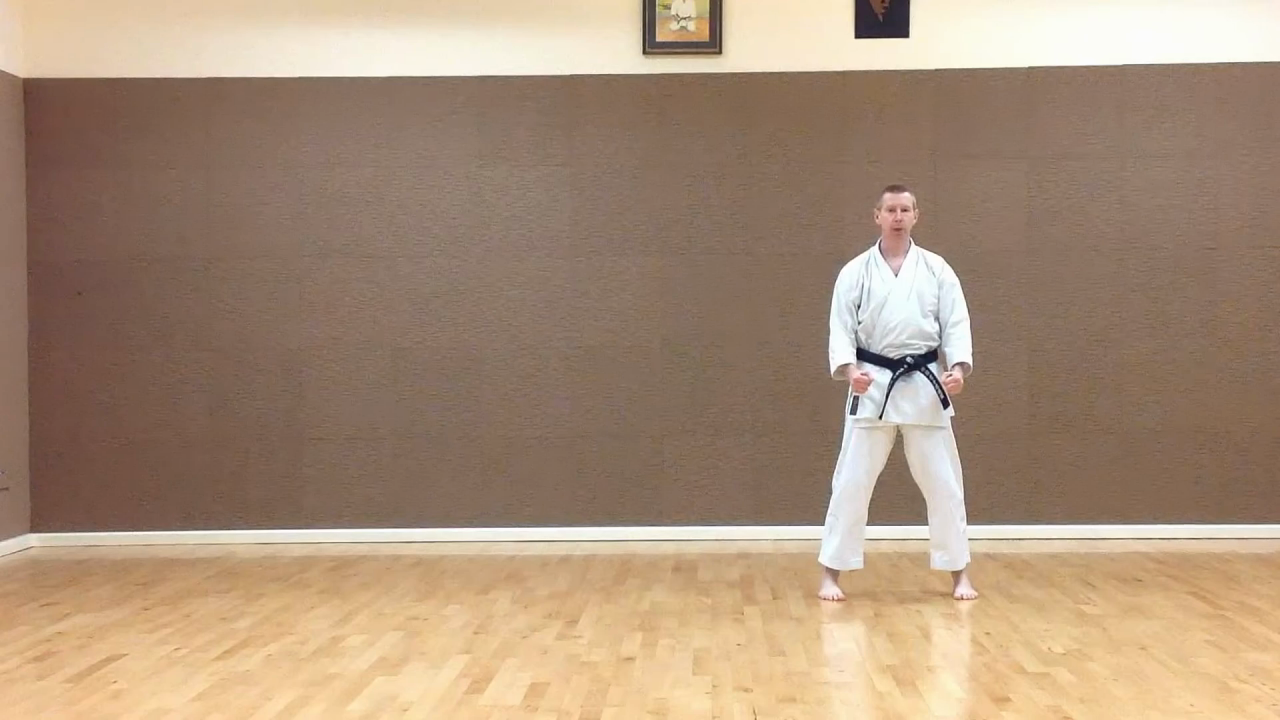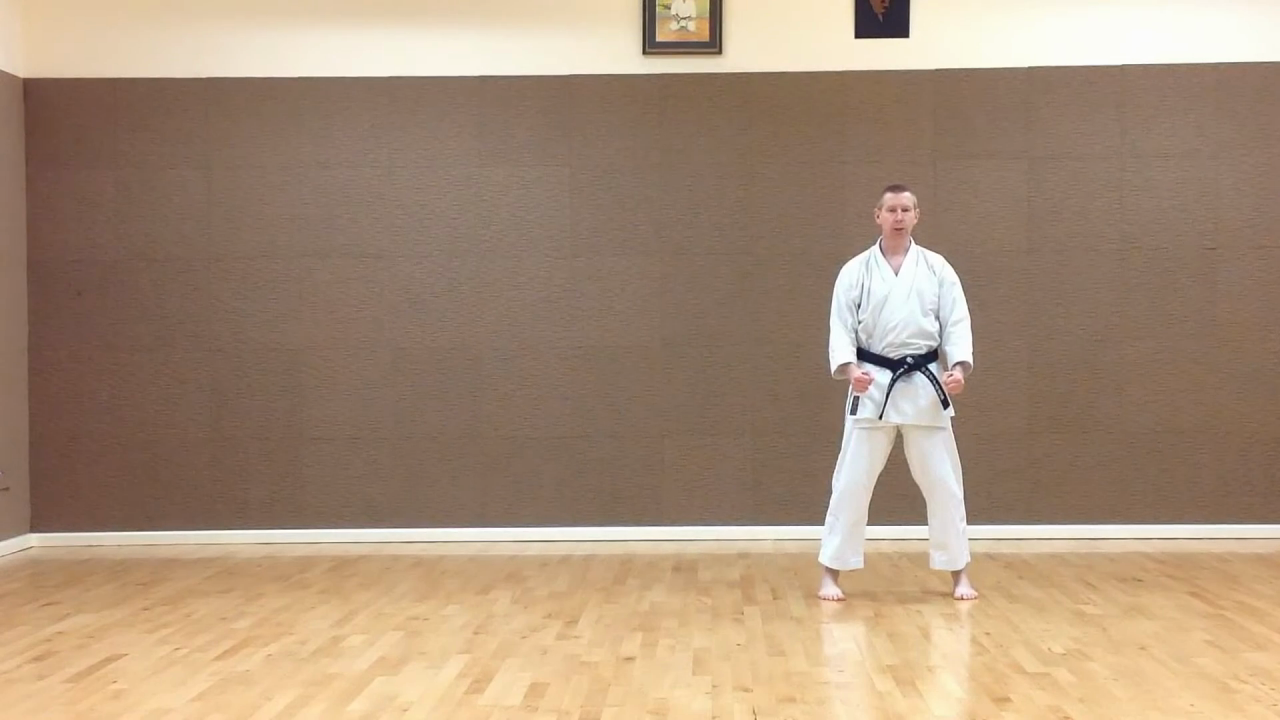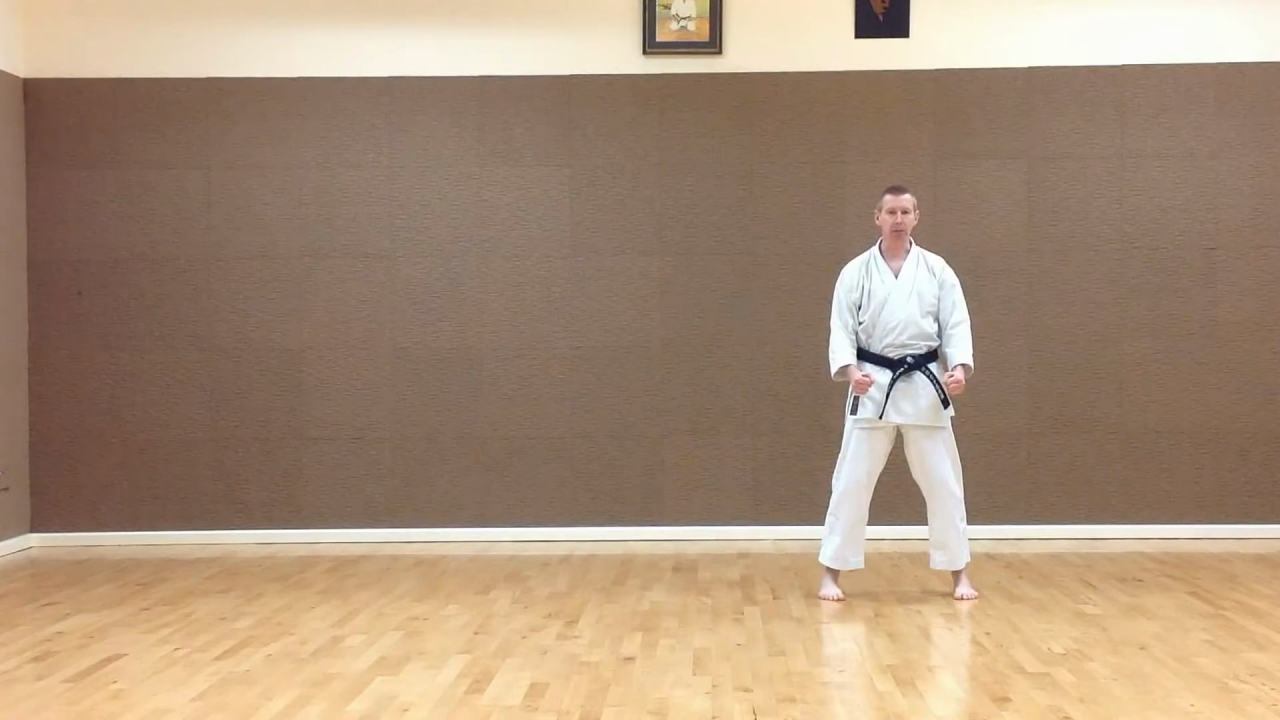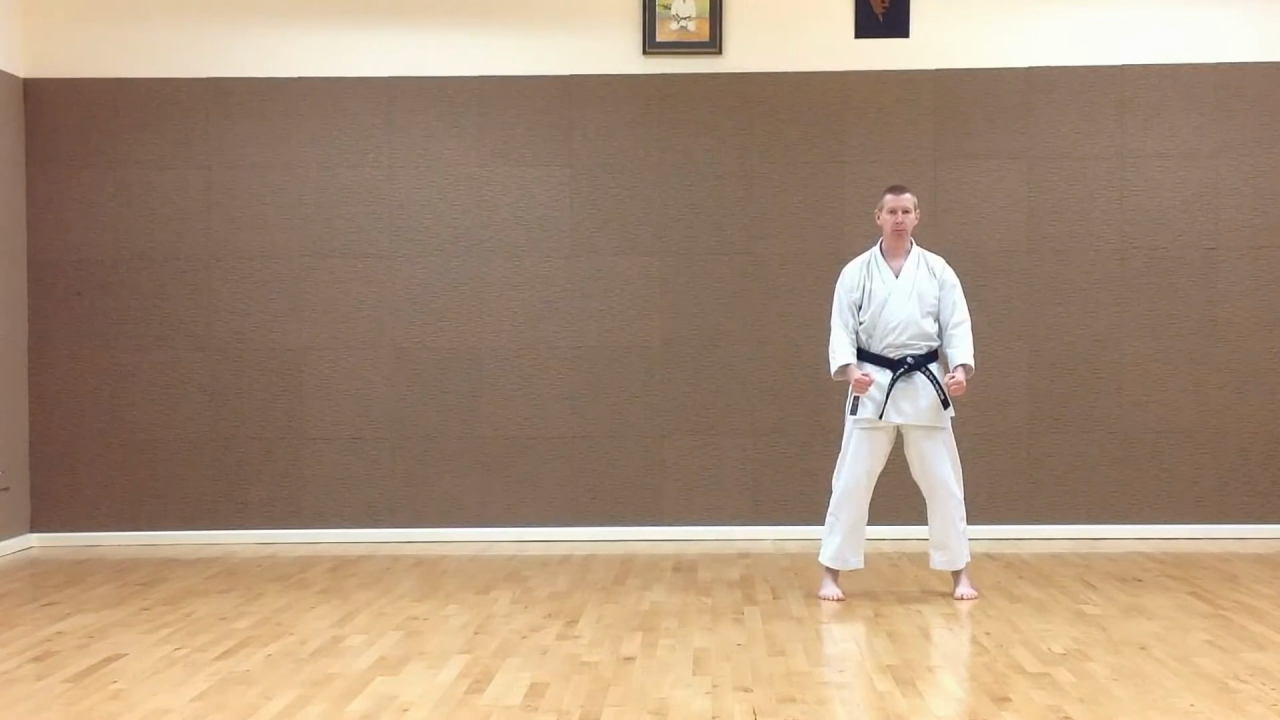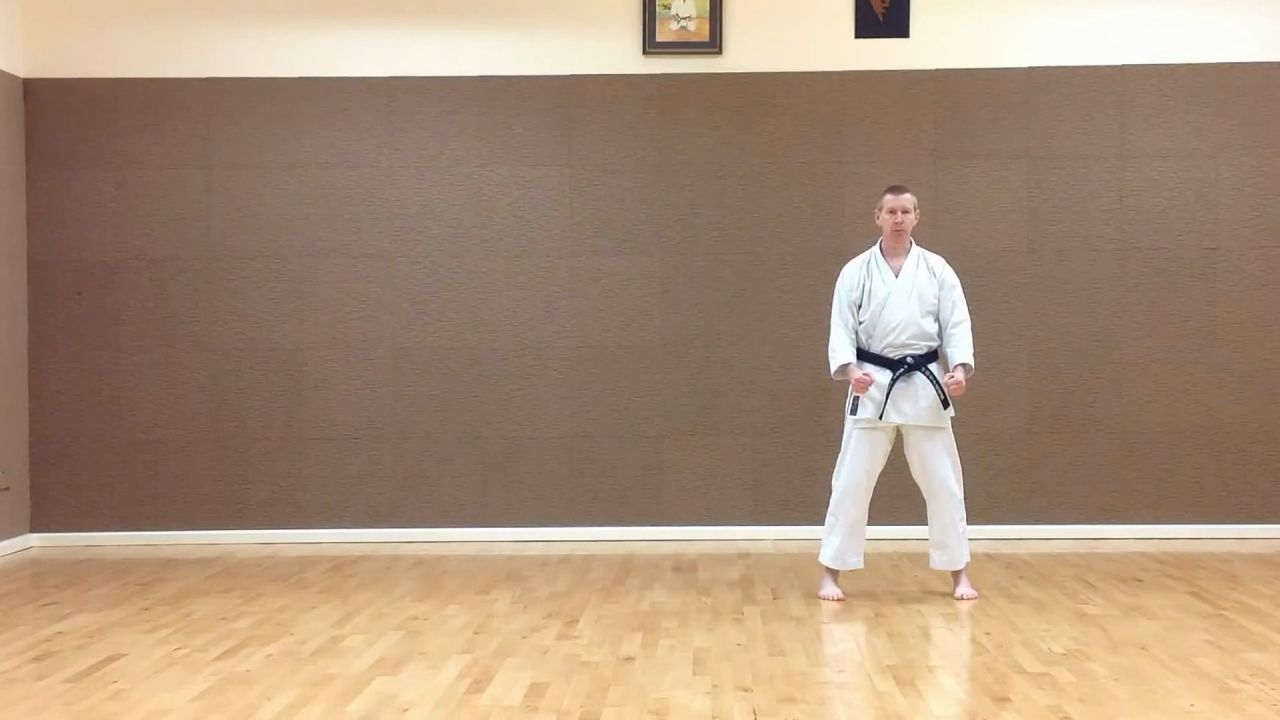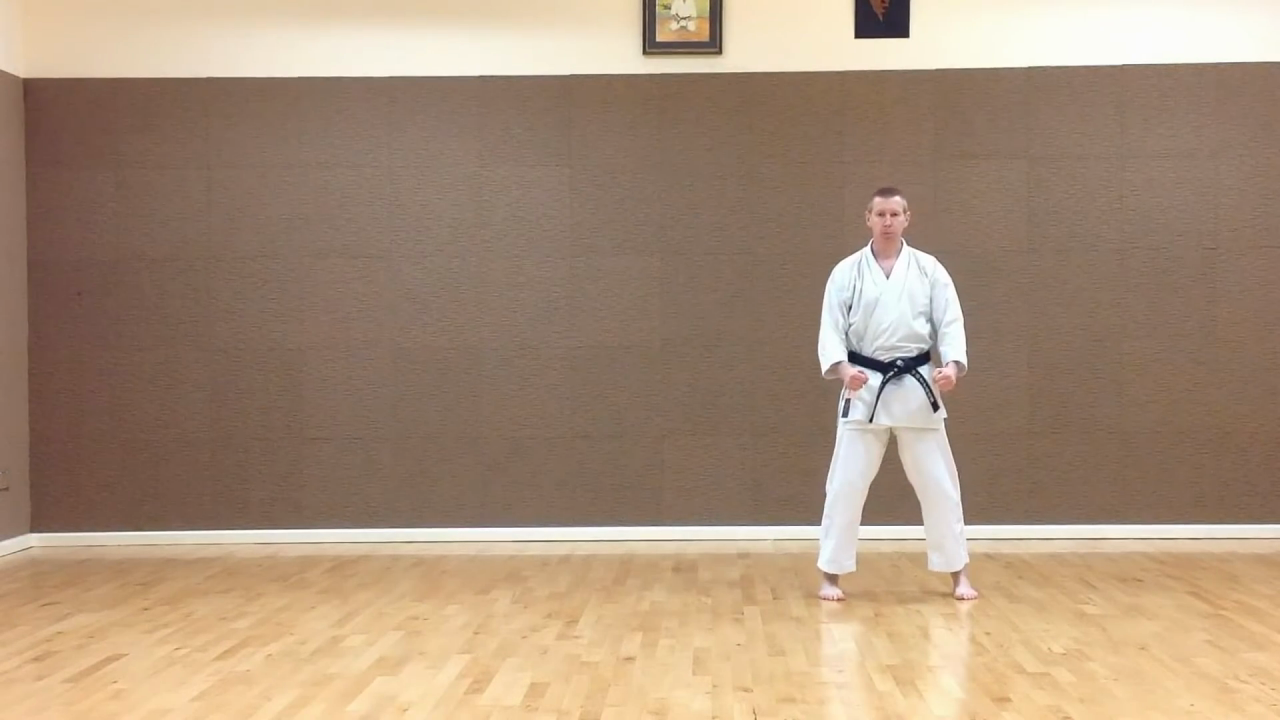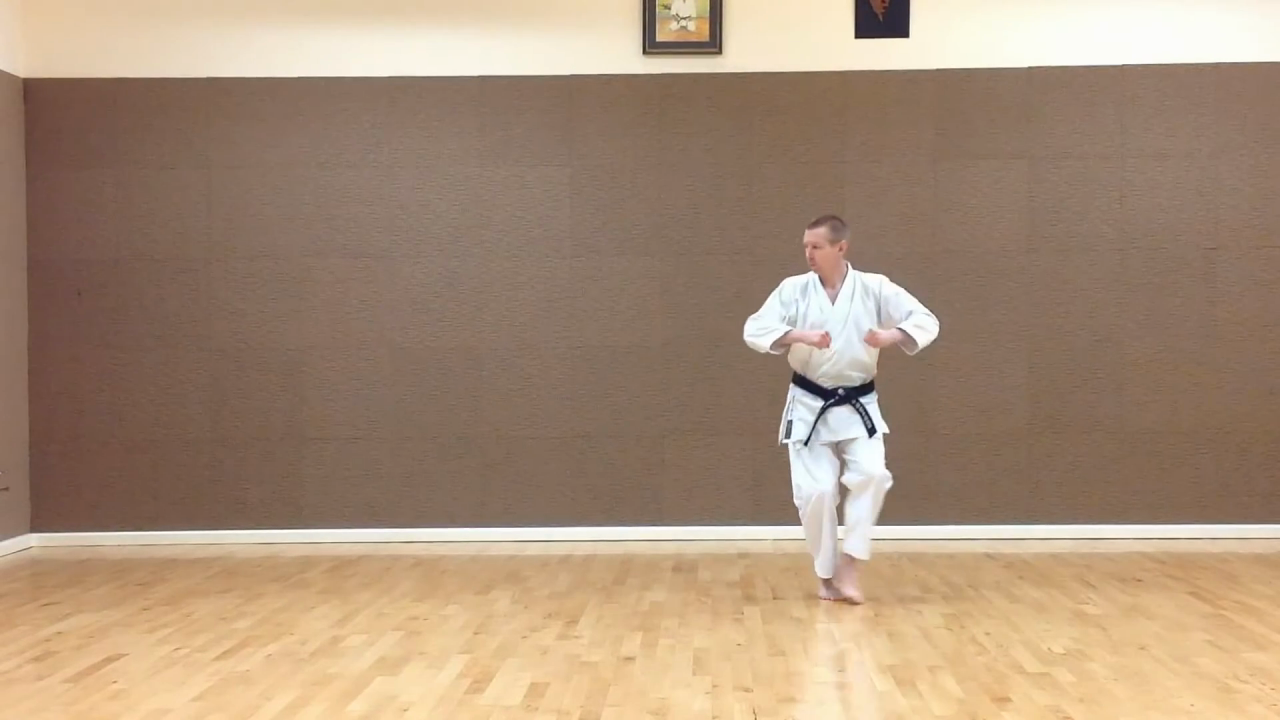
dt=0.7s
person 1, frame 1
left shoulder: (936, 269)
right shoulder: (856, 271)
left elbow: (955, 324)
right elbow: (841, 328)
left wrist: (958, 367)
right wrist: (849, 369)
left hip: (925, 385)
right hip: (872, 385)
left knee: (943, 483)
right knee: (851, 482)
left ankle: (959, 574)
right ankle: (831, 573)
person 1, frame 2
left shoulder: (937, 268)
right shoulder: (856, 270)
left elbow: (956, 322)
right elbow: (841, 328)
left wrist: (958, 367)
right wrist: (850, 368)
left hip: (925, 384)
right hip: (873, 385)
left knee: (944, 482)
right knee: (851, 482)
left ankle: (959, 573)
right ankle: (831, 573)
person 1, frame 3
left shoulder: (936, 269)
right shoulder: (856, 271)
left elbow: (956, 324)
right elbow: (841, 329)
left wrist: (959, 367)
right wrist: (850, 371)
left hip: (924, 385)
right hip: (872, 385)
left knee: (943, 482)
right knee: (851, 481)
left ankle: (959, 573)
right ankle: (831, 573)
person 1, frame 4
left shoulder: (937, 269)
right shoulder: (856, 271)
left elbow: (957, 325)
right elbow: (841, 329)
left wrist: (961, 368)
right wrist: (850, 370)
left hip: (925, 386)
right hip: (873, 385)
left knee: (944, 483)
right knee: (851, 482)
left ankle: (959, 573)
right ankle: (831, 573)
person 1, frame 5
left shoulder: (937, 269)
right shoulder: (856, 270)
left elbow: (957, 324)
right elbow: (841, 329)
left wrist: (961, 368)
right wrist: (850, 370)
left hip: (925, 385)
right hip: (873, 386)
left knee: (944, 483)
right knee: (852, 481)
left ankle: (959, 573)
right ankle: (831, 573)
person 1, frame 6
left shoulder: (928, 268)
right shoulder: (847, 271)
left elbow: (950, 323)
right elbow: (830, 329)
left wrist: (952, 365)
right wrist: (842, 368)
left hip: (916, 386)
right hip: (865, 387)
left knee: (938, 483)
right knee: (846, 483)
left ankle: (958, 573)
right ankle: (831, 574)
person 1, frame 7
left shoulder: (875, 288)
right shoulder: (794, 289)
left elbow: (927, 321)
right elbow: (754, 329)
left wrist: (892, 335)
right wrist: (798, 335)
left hip: (858, 406)
right hip: (808, 407)
left knee: (870, 474)
right knee: (816, 491)
left ankle: (848, 567)
right ankle: (827, 572)
